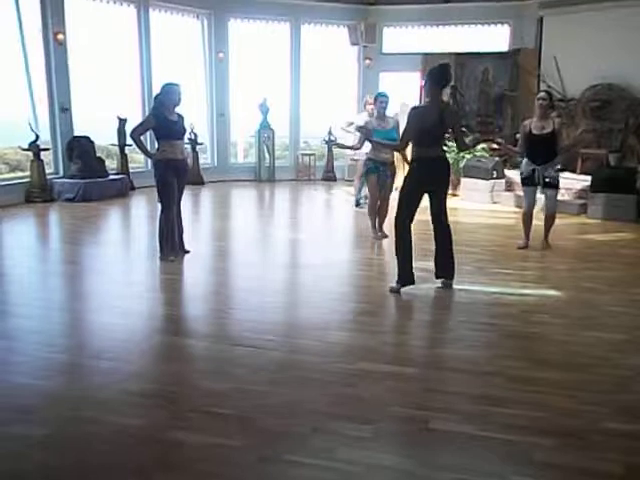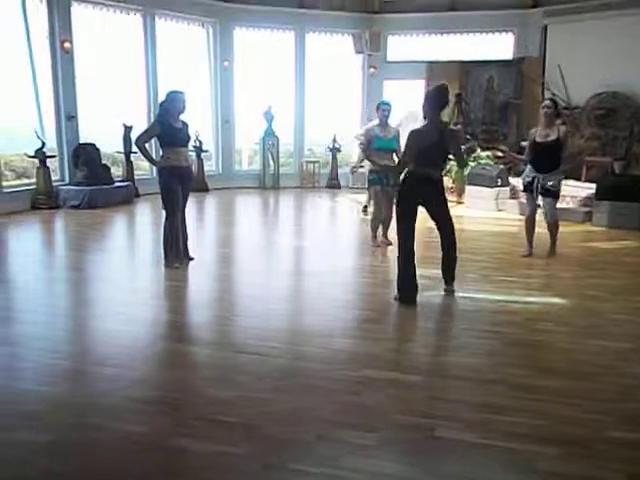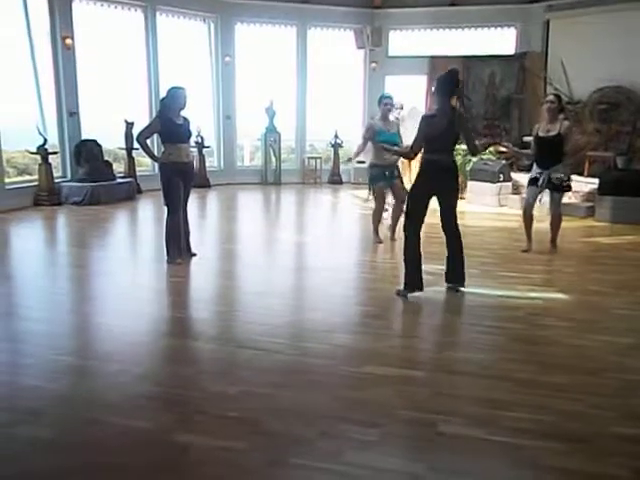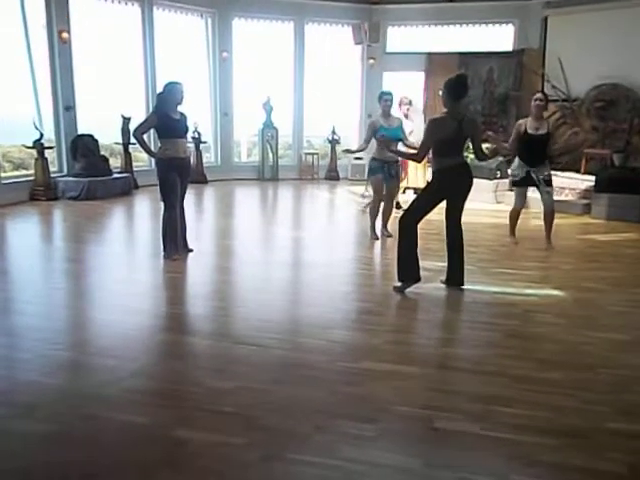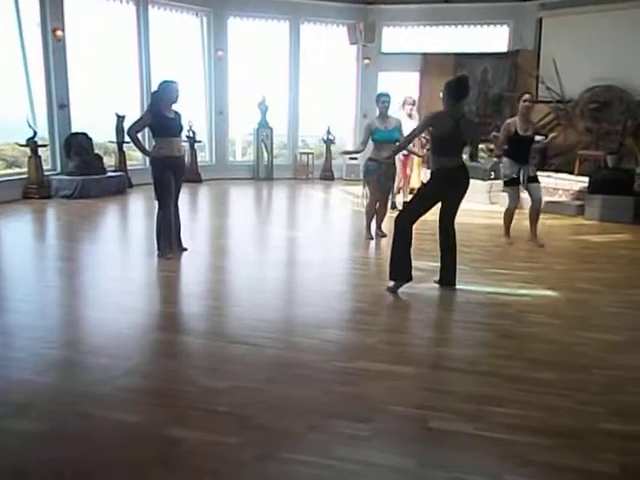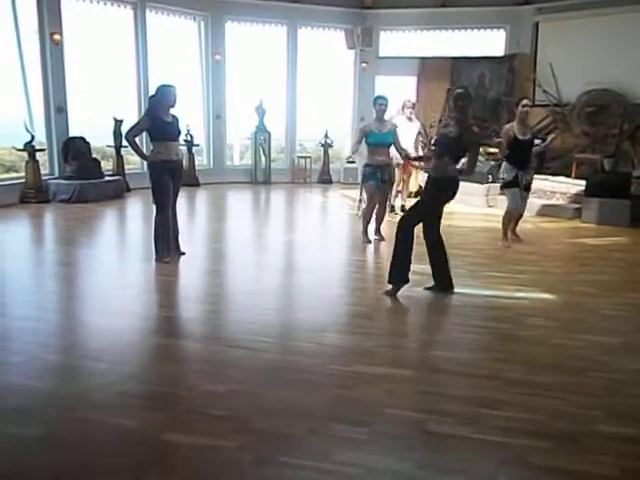
dt=0.4s
person 1, frame 1
left shoulder: (418, 111)
right shoulder: (451, 112)
left elbow: (401, 146)
right elbow: (461, 146)
left wrist: (373, 140)
right wrist: (476, 142)
left hip: (420, 169)
right hip: (441, 168)
left knee: (403, 221)
right knee: (440, 219)
left ankle: (404, 279)
right ankle: (446, 275)
person 1, frame 2
left shoulder: (417, 134)
right shoulder: (452, 134)
left elbow: (400, 168)
right elbow: (461, 164)
left hip: (412, 187)
right hip: (434, 189)
left knee: (406, 240)
right knee: (447, 233)
left ankle: (407, 293)
right ankle: (449, 282)
person 1, frame 3
left shoulder: (429, 119)
right shoulder: (461, 119)
left elbow: (411, 153)
right elbow: (474, 151)
left wrist: (384, 147)
right wrist: (486, 144)
left hip: (428, 174)
right hip: (450, 173)
left knee: (412, 227)
right knee: (450, 224)
left ankle: (412, 283)
right ankle: (455, 279)
person 1, frame 4
left shoulder: (436, 124)
right shoulder: (471, 123)
left elbow: (419, 157)
right elbow: (480, 156)
left wrist: (391, 149)
left hip: (443, 179)
right hip: (463, 176)
left knee: (408, 221)
right knee: (454, 224)
left ankle: (409, 276)
right ankle: (454, 277)
person 1, frame 5
left shoulder: (436, 118)
right shoulder: (470, 125)
left elbow: (408, 140)
right elbow: (473, 157)
left hip: (441, 178)
right hip: (460, 177)
left knee: (404, 220)
right knee: (447, 224)
left ankle: (401, 275)
right ankle: (447, 277)
person 1, frame 6
left shoulder: (470, 133)
right shoulder: (444, 124)
left elbow: (469, 168)
left wrist: (454, 169)
left hip: (443, 184)
right hip: (434, 182)
left knee: (406, 223)
right knee: (431, 230)
left ankle: (399, 278)
right ankle: (443, 282)
person 2, frame 1
left shoulder: (180, 117)
right shoulder: (156, 116)
right elbow: (135, 134)
left wrist: (184, 153)
right wrist: (149, 154)
left hip: (181, 164)
right hip: (165, 165)
left knee: (176, 205)
right knee: (168, 206)
left ankle: (178, 245)
right ankle: (167, 250)
person 2, frame 2
left shoulder: (184, 125)
right shoulder: (161, 124)
right elbow: (139, 141)
left wrist: (188, 161)
right wrist: (154, 162)
left hip: (186, 171)
right hip: (169, 172)
left knee: (181, 212)
right knee: (172, 213)
left ankle: (183, 252)
right ankle: (171, 257)
person 2, frame 3
left shoulder: (185, 121)
right shoulder: (162, 120)
right elbow: (141, 137)
left wrist: (189, 156)
right wrist: (155, 158)
left hip: (187, 167)
right hip: (170, 168)
left knee: (183, 208)
right knee: (174, 209)
left ankle: (185, 248)
right ankle: (174, 253)
person 2, frame 4
left shoulder: (182, 116)
right shoulder: (159, 115)
right elbow: (137, 133)
left wrist: (186, 151)
right wrist: (152, 153)
left hip: (184, 162)
right hip: (167, 163)
left knee: (180, 203)
right knee: (171, 205)
left ankle: (182, 244)
right ankle: (170, 248)
person 2, frame 5
left shoulder: (177, 115)
right shoulder: (153, 114)
right elbow: (132, 131)
left wrist: (181, 150)
right wrist: (146, 152)
left hip: (178, 161)
right hip: (162, 162)
left knee: (174, 202)
right knee: (165, 204)
left ankle: (176, 243)
right ankle: (164, 247)
person 2, frame 6
left shoulder: (174, 119)
right shoulder: (151, 118)
right elbow: (129, 135)
left wrist: (179, 154)
right wrist: (144, 156)
left hip: (176, 165)
right hip: (159, 166)
left knee: (172, 206)
right knee: (163, 208)
left ankle: (174, 247)
right ankle: (162, 251)
person 3, frame 1
left shoulder: (556, 123)
right shoulder: (526, 124)
left elbow: (559, 148)
right elbow: (521, 151)
right wrist: (505, 146)
left hip: (550, 168)
right hip: (530, 167)
left knee: (551, 207)
right knee: (528, 206)
left ankle: (545, 238)
right ankle: (526, 239)
person 3, frame 2
left shoulder: (562, 131)
right shoulder: (533, 132)
left elbow: (565, 156)
right elbow: (527, 158)
right wrist: (510, 155)
left hip: (551, 177)
right hip: (533, 175)
left knee: (551, 215)
right knee: (530, 212)
left ankle: (553, 245)
right ankle: (529, 247)
person 3, frame 3
left shoulder: (565, 126)
right shoulder: (537, 127)
right elbow: (533, 153)
right wrist: (514, 150)
left hip: (557, 171)
right hip: (539, 170)
left knee: (555, 209)
right knee: (527, 205)
left ankle: (553, 242)
right ankle: (528, 240)
person 3, frame 4
left shoulder: (549, 125)
right shoulder: (521, 124)
left elbow: (550, 151)
right elbow: (510, 149)
right wrist: (497, 142)
left hip: (541, 169)
right hip: (522, 168)
left knee: (549, 204)
right knee: (519, 205)
left ankle: (548, 238)
right ankle: (511, 233)
person 3, frame 5
left shoulder: (532, 125)
right shoulder: (510, 124)
right elbow: (499, 149)
left wrist: (547, 141)
right wrist: (496, 142)
left hip: (527, 166)
right hip: (511, 165)
left knee: (537, 199)
right knee: (513, 203)
left ankle: (533, 234)
right ankle: (506, 234)
person 3, frame 6
left shoulder: (530, 129)
right shoulder: (508, 129)
left elbow: (529, 151)
right elbow: (502, 154)
left wrist: (546, 144)
right wrist: (500, 147)
left hip: (525, 171)
right hip: (510, 170)
left knee: (521, 208)
right knee: (513, 206)
left ankle: (512, 230)
right ankle: (504, 237)
person 4, frame 1
left shoulder: (394, 122)
right shoulder: (369, 123)
right elbow: (359, 144)
right wrist: (347, 146)
left hip: (389, 165)
right hip: (372, 163)
left knee: (385, 199)
right knee: (374, 197)
left ankle: (380, 227)
right ankle: (373, 228)
person 4, frame 2
left shoulder: (395, 132)
right shoulder: (370, 131)
left elbow: (398, 153)
right elbow: (364, 152)
right wrist: (357, 163)
left hip: (391, 173)
right hip: (375, 173)
left knee: (389, 207)
right knee: (378, 208)
left ankle: (384, 235)
right ankle: (374, 237)
person 4, frame 3
left shoulder: (395, 124)
right shoulder: (373, 125)
left elbow: (400, 145)
right elbow: (363, 144)
right wrist: (354, 156)
left hip: (392, 167)
right hip: (376, 168)
left knee: (401, 198)
right knee: (379, 204)
left ankle: (393, 229)
right ankle: (375, 233)
person 4, frame 4
left shoulder: (398, 121)
right shoulder: (374, 122)
left elbow: (405, 141)
right elbow: (366, 143)
right wrist: (354, 150)
left hip: (393, 164)
right hip: (377, 162)
left knee: (390, 198)
right knee: (377, 197)
left ankle: (384, 227)
right ankle: (372, 229)
person 4, frame 5
left shoulder: (397, 122)
right shoulder: (371, 124)
left elbow: (402, 142)
right elbow: (363, 145)
right wrist: (352, 151)
left hip: (390, 165)
right hip: (374, 163)
left knee: (384, 199)
right knee: (374, 198)
left ankle: (378, 227)
right ankle: (368, 228)
person 4, frame 6
left shoulder: (392, 126)
right shoulder: (366, 127)
left elbow: (399, 147)
right elbow: (357, 144)
right wrist: (352, 153)
left hip: (387, 168)
right hip: (370, 168)
left knee: (383, 202)
right knee: (371, 202)
left ankle: (378, 230)
right ankle: (364, 232)
